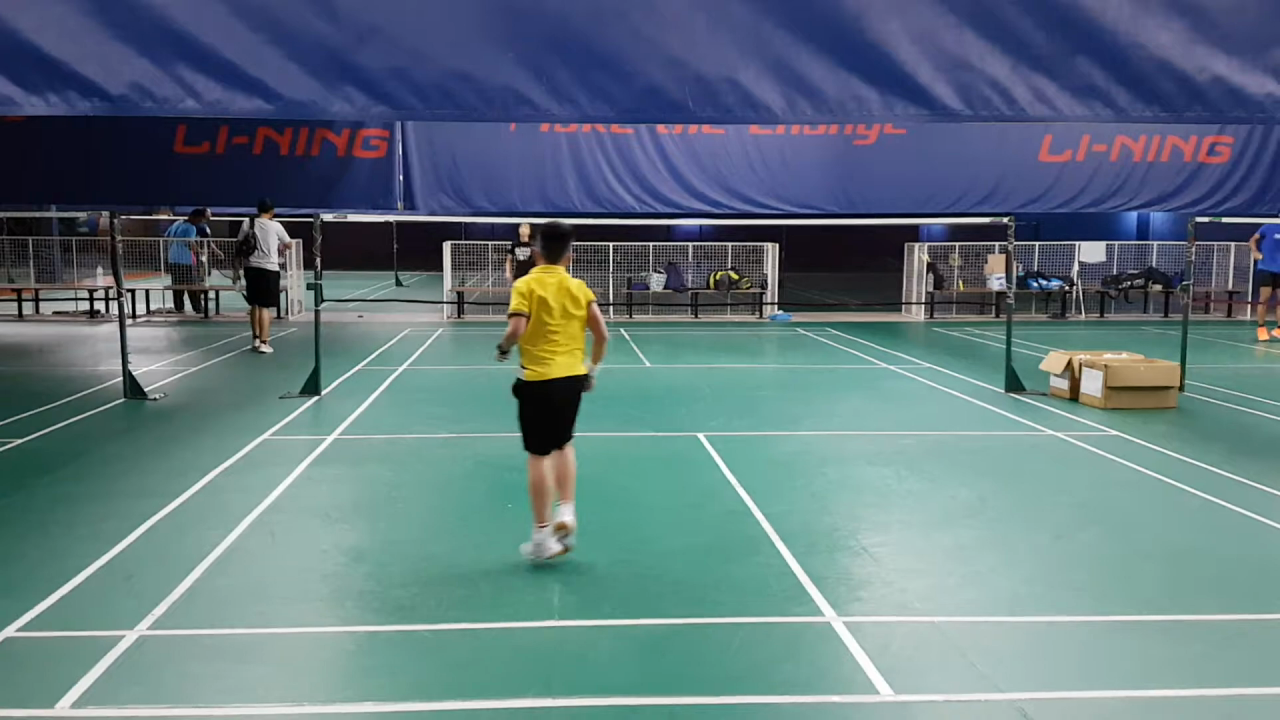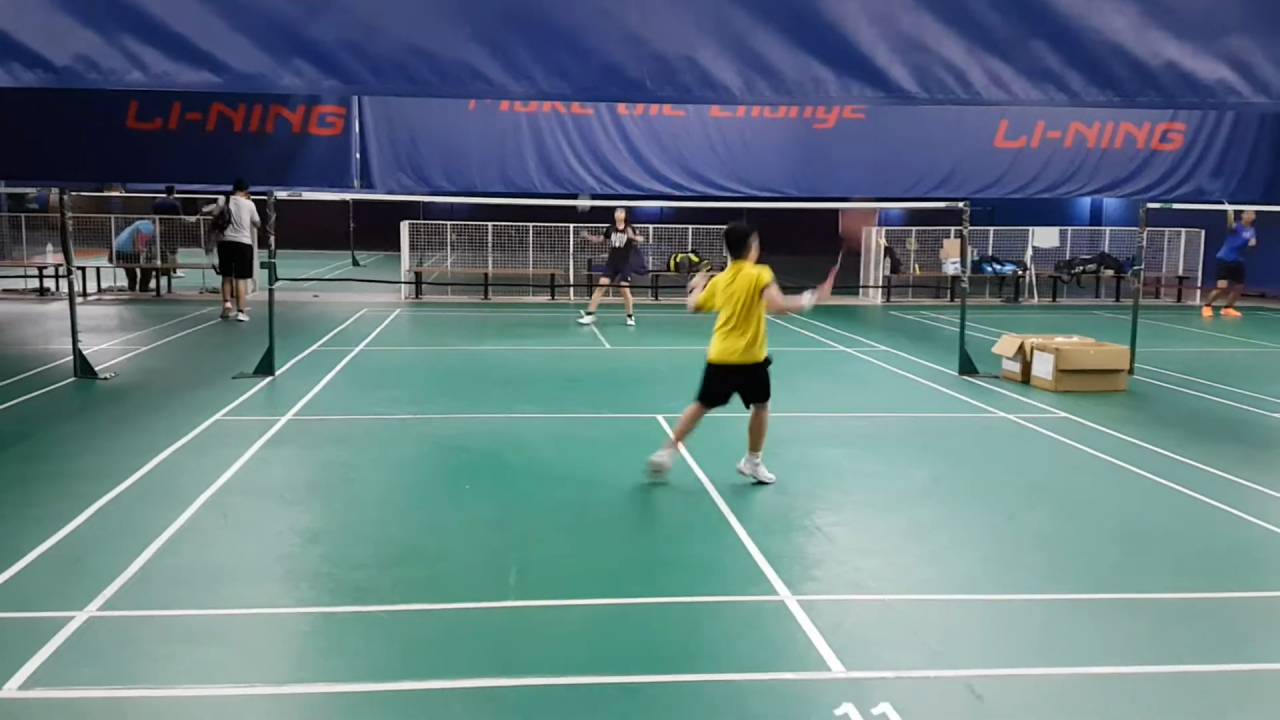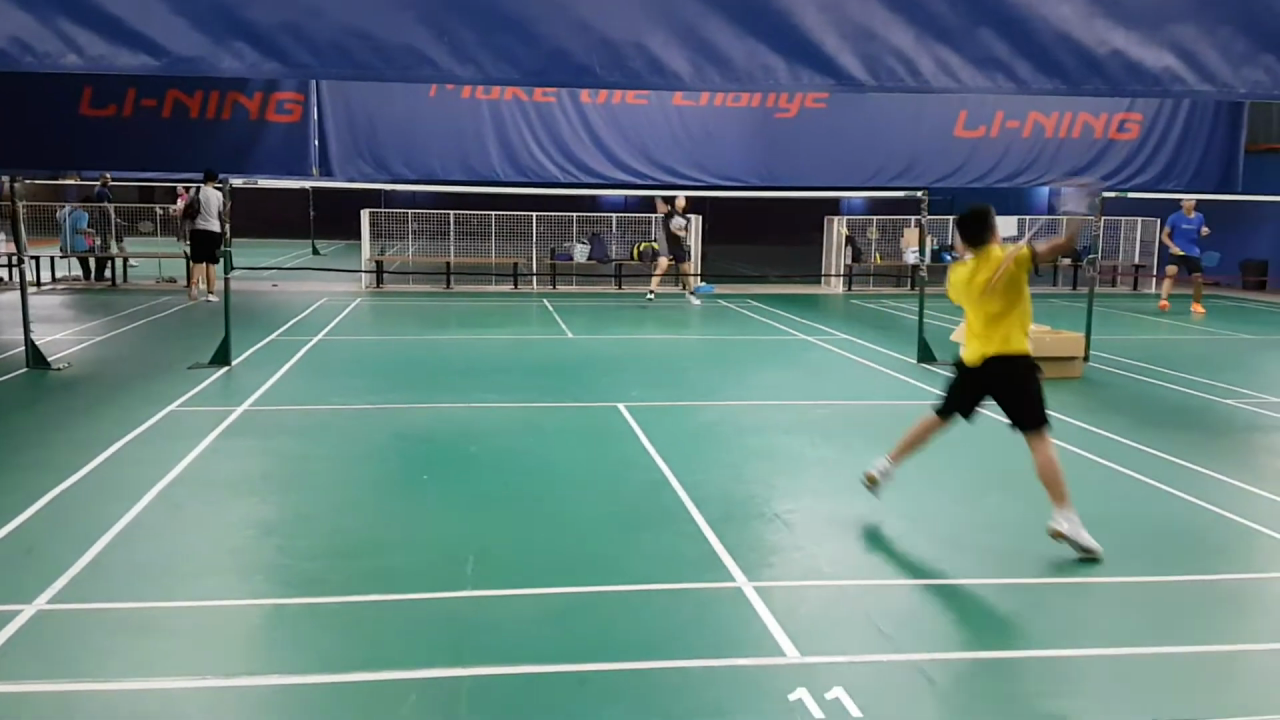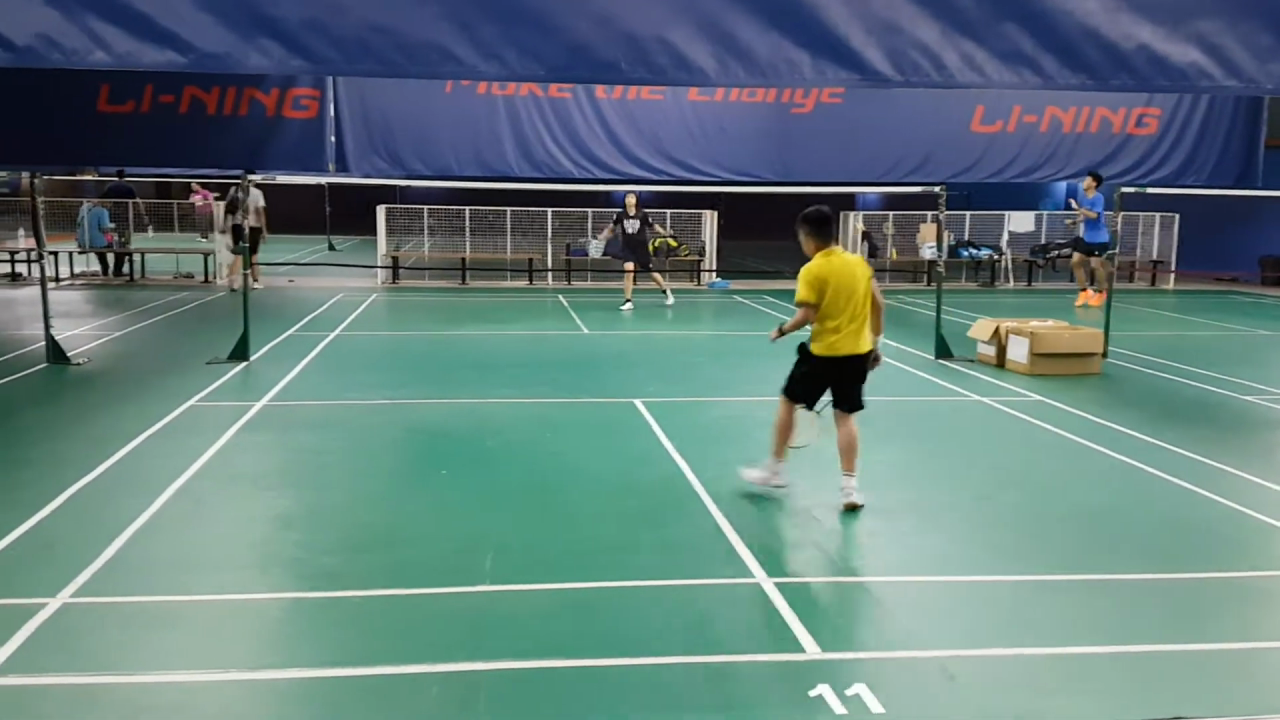
dt=1s
person 1, frame 1
left shoulder: (525, 285)
right shoulder: (579, 288)
left elbow: (516, 330)
right elbow: (602, 335)
left wrist: (504, 348)
right wrist: (592, 370)
left hip: (538, 380)
right hip: (572, 377)
left knee: (539, 455)
right knee: (562, 445)
left ankle: (543, 535)
right ankle: (565, 513)
person 1, frame 2
left shoulder: (718, 282)
right shoulder: (759, 274)
left elbow: (693, 306)
right elbow: (776, 305)
left wrist: (696, 287)
right wrist: (809, 299)
left hip: (720, 358)
right hip: (751, 358)
left knee: (701, 406)
right knee: (761, 407)
left ankle: (666, 453)
right ankle: (752, 463)
person 1, frame 3
left shoulder: (958, 274)
right shoulder: (1011, 260)
right elbow: (1063, 245)
right wrist: (1076, 220)
left hip: (973, 360)
right hip: (1011, 360)
left knee: (938, 419)
right knee: (1039, 439)
left ankle: (882, 469)
right ankle: (1065, 519)
person 1, frame 4
left shoulder: (811, 271)
right shoulder: (858, 263)
left elbow: (806, 316)
right elbow: (877, 305)
left wrist: (782, 330)
right wrist: (874, 343)
left hip: (823, 352)
right hip: (858, 352)
left knee: (787, 403)
right knee: (845, 416)
left ankle: (773, 470)
right ankle: (850, 487)
